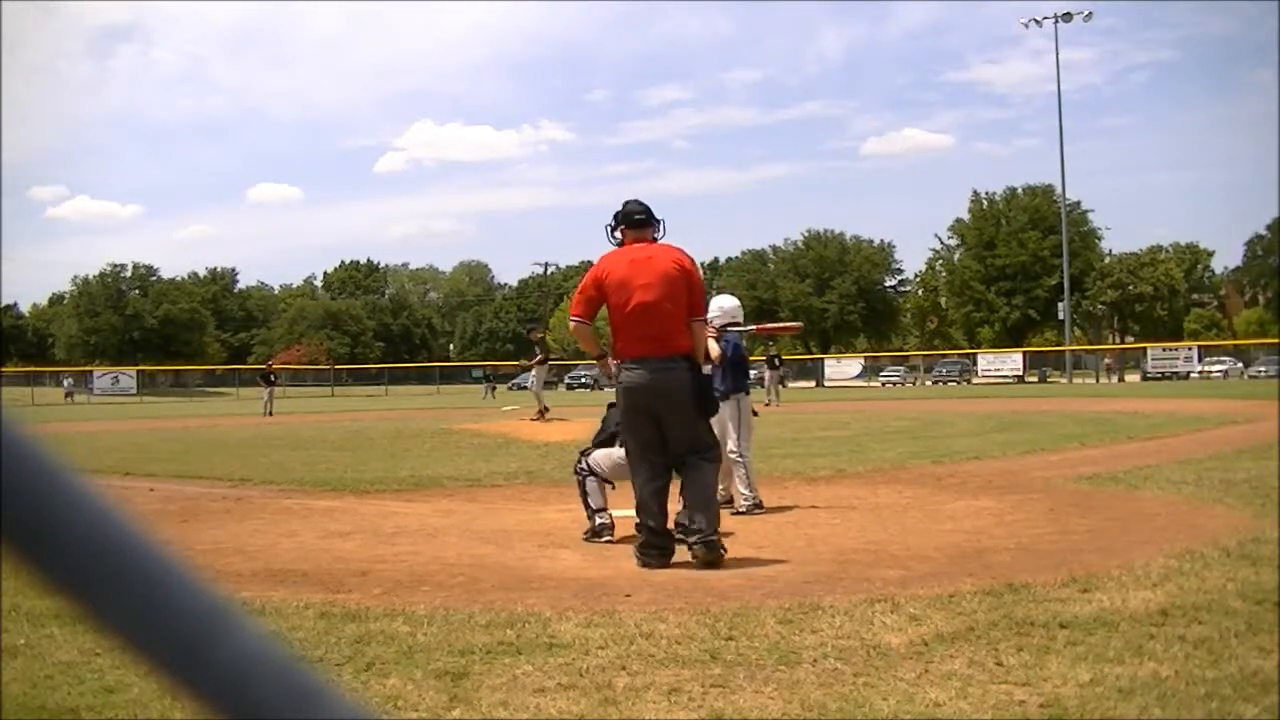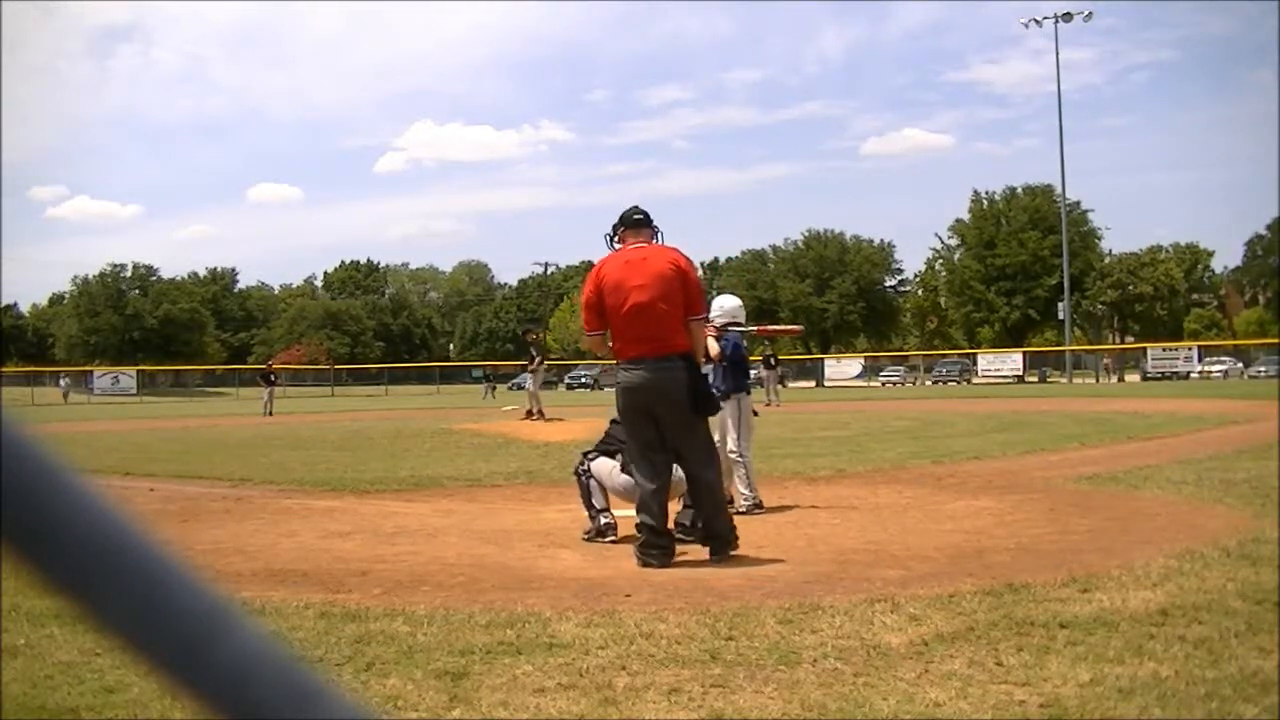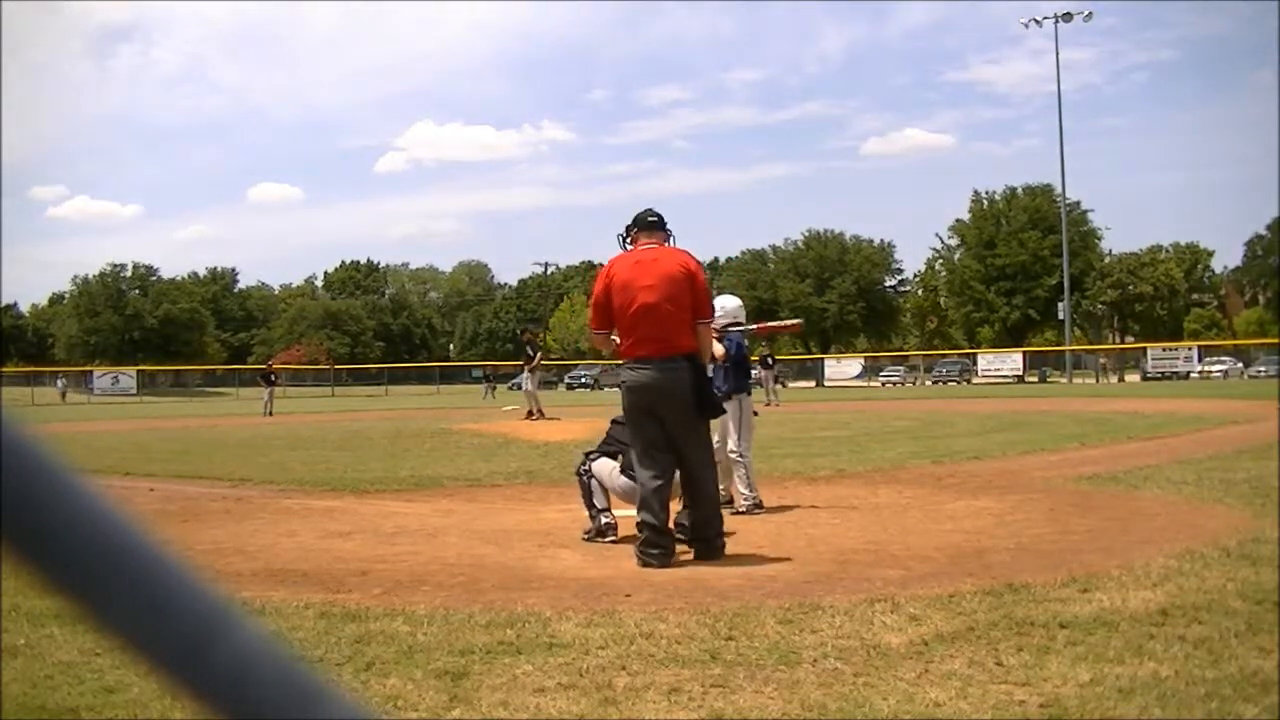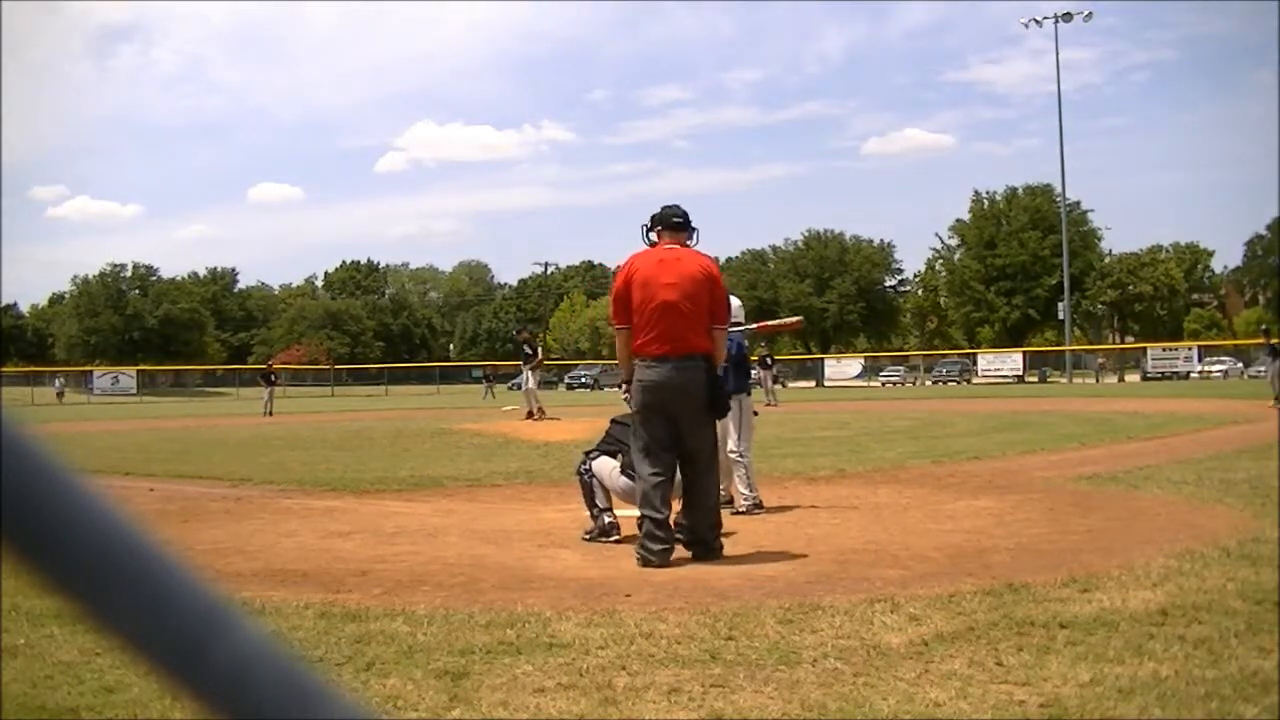
dt=0.3s
person 1, frame 1
left shoulder: (605, 266)
right shoulder: (680, 259)
left elbow: (577, 324)
right elbow: (698, 324)
left wrist: (602, 357)
right wrist: (697, 371)
left hip: (633, 376)
right hip: (677, 371)
left knee: (646, 467)
right knee: (700, 455)
left ankle: (653, 548)
right ankle: (703, 537)
person 1, frame 2
left shoulder: (601, 271)
right shoulder: (676, 260)
left elbow: (593, 340)
right elbow: (697, 324)
right wrist: (695, 368)
left hip: (632, 377)
right hip: (676, 371)
left knee: (648, 466)
right knee: (699, 459)
left ankle: (654, 548)
right ankle: (720, 538)
person 1, frame 3
left shoulder: (612, 269)
right shoulder: (686, 262)
left elbow: (599, 337)
right elbow: (703, 327)
right wrist: (702, 372)
left hip: (637, 376)
right hip: (682, 372)
left knee: (650, 466)
right knee: (698, 461)
left ankle: (654, 547)
right ankle: (707, 541)
person 1, frame 4
left shoulder: (633, 266)
right shoulder: (706, 267)
left elbow: (622, 332)
right elbow: (719, 332)
left wrist: (627, 378)
right wrist: (713, 375)
left hip: (650, 373)
right hip: (695, 371)
left knee: (651, 463)
right knee: (700, 463)
left ankle: (654, 545)
right ankle: (704, 543)
person 2, frame 1
left shoulder: (732, 338)
right shoulder: (723, 337)
left elbow: (717, 356)
right elbow: (704, 354)
left wrist: (709, 337)
right wrist: (708, 337)
left hip: (734, 401)
right hip: (723, 401)
left knee: (736, 450)
right knee: (719, 449)
left ankle: (750, 500)
right ankle: (723, 494)
person 2, frame 2
left shoulder: (733, 337)
right shoulder: (725, 337)
left elbow: (716, 354)
right elbow: (706, 353)
left wrist: (709, 336)
right wrist: (709, 335)
left hip: (736, 401)
right hip: (725, 400)
left knee: (736, 450)
right knee: (719, 448)
left ankle: (750, 500)
right ankle: (723, 494)
person 2, frame 3
left shoulder: (734, 338)
right shoulder: (726, 337)
left elbow: (721, 354)
left wrist: (711, 338)
right wrist: (709, 337)
left hip: (736, 401)
right hip: (725, 401)
left knee: (736, 450)
right knee: (719, 449)
left ankle: (750, 500)
right ankle: (723, 494)
person 2, frame 4
left shoulder: (735, 337)
right shoulder: (727, 337)
left elbow: (724, 356)
left hip: (736, 401)
left knee: (737, 450)
right knee: (720, 448)
left ankle: (750, 500)
right ankle: (723, 494)
